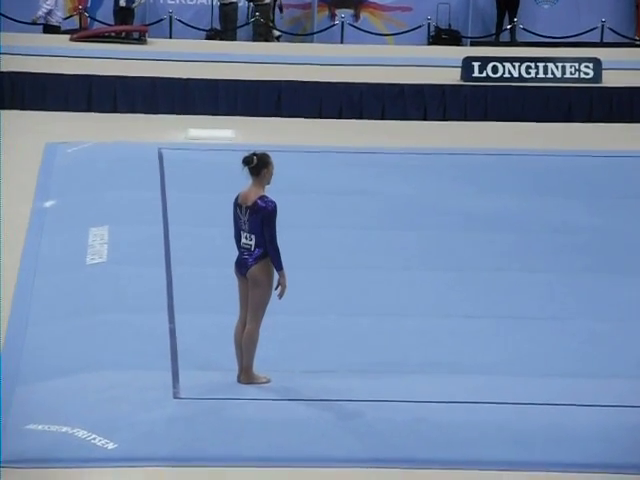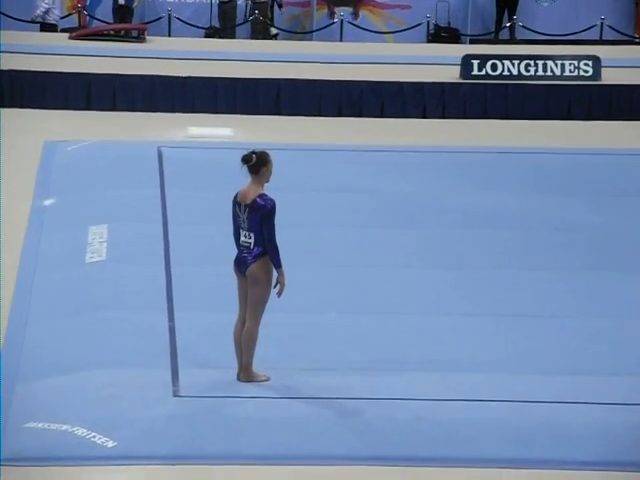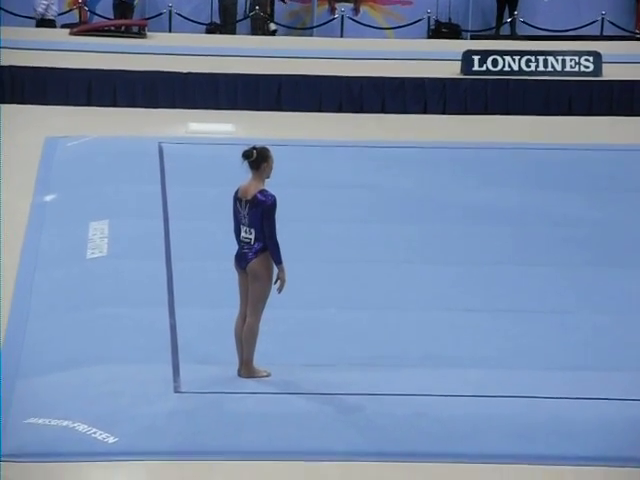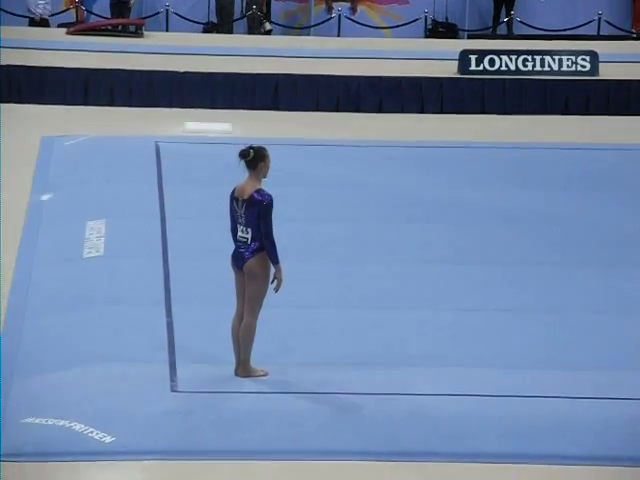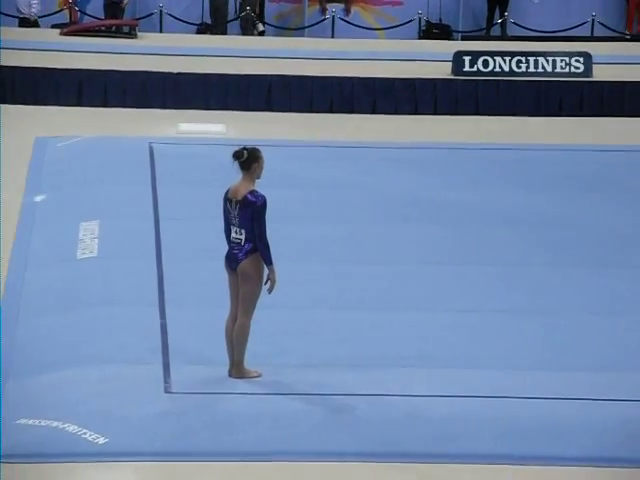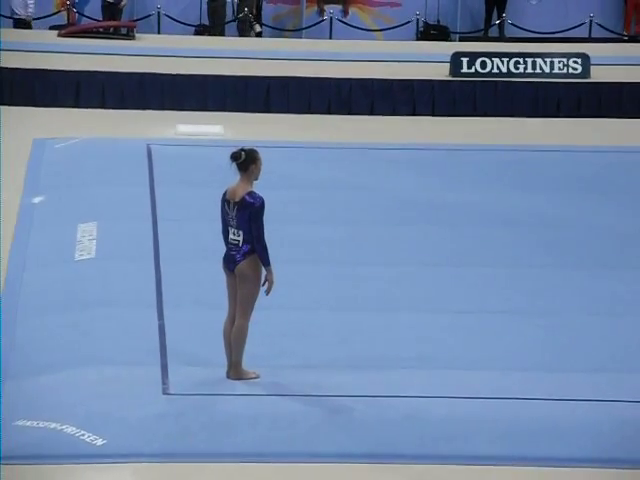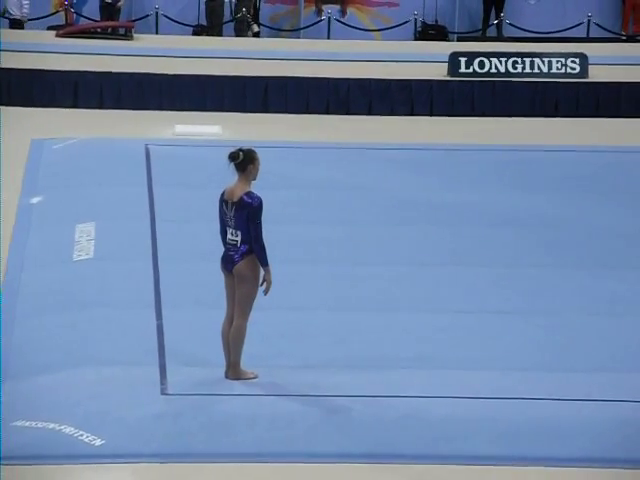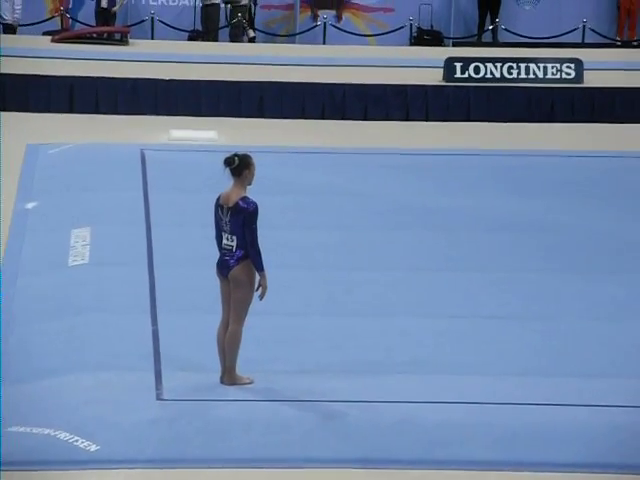
dt=0.1s
person 1, frame 1
left shoulder: (238, 198)
right shoulder: (267, 205)
left elbow: (237, 234)
right elbow: (271, 242)
right wrist: (281, 274)
left hip: (241, 262)
right hip: (259, 266)
left knee: (243, 318)
right knee: (253, 322)
left ankle: (242, 370)
right ankle: (247, 373)
person 1, frame 2
left shoulder: (238, 197)
right shoulder: (266, 203)
left elbow: (236, 233)
right elbow: (270, 241)
right wrist: (280, 272)
left hip: (240, 260)
right hip: (258, 264)
left knee: (242, 316)
right knee: (253, 320)
left ankle: (241, 368)
right ankle: (247, 371)
person 1, frame 3
left shoulder: (238, 192)
right shoulder: (267, 198)
left elbow: (237, 228)
right elbow: (270, 236)
right wrist: (281, 268)
left hip: (241, 256)
right hip: (259, 260)
left knee: (243, 312)
right knee: (254, 316)
left ankle: (242, 364)
right ankle: (248, 367)
person 1, frame 4
left shoulder: (235, 192)
right shoulder: (264, 198)
left elbow: (233, 228)
right elbow: (267, 236)
right wrist: (277, 267)
left hip: (238, 255)
right hip: (256, 260)
left knee: (240, 312)
right knee: (251, 315)
left ankle: (239, 363)
right ankle: (245, 366)
person 1, frame 5
left shoulder: (229, 193)
right shoulder: (257, 199)
left elbow: (227, 229)
right elbow: (261, 237)
right wrist: (271, 268)
left hip: (231, 257)
right hip: (249, 261)
left knee: (234, 313)
right knee: (244, 316)
left ankle: (233, 365)
right ankle: (238, 367)
person 1, frame 6
left shoulder: (226, 194)
right shoulder: (255, 200)
left elbow: (225, 231)
right elbow: (258, 238)
right wrist: (269, 270)
left hip: (229, 258)
right hip: (247, 262)
left knee: (232, 314)
right knee: (242, 317)
left ankle: (231, 366)
right ankle: (237, 369)
person 1, frame 7
left shoulder: (224, 195)
right shoulder: (253, 200)
left elbow: (223, 231)
right elbow: (257, 239)
right wrist: (267, 270)
left hip: (227, 258)
right hip: (245, 262)
left knee: (230, 315)
right knee: (241, 318)
left ankle: (229, 366)
right ankle: (235, 369)
person 1, frame 8
left shoulder: (220, 199)
right shoulder: (249, 205)
left elbow: (218, 236)
right elbow: (252, 244)
right wrist: (262, 275)
left hip: (223, 263)
right hip: (241, 267)
left knee: (225, 319)
right knee: (236, 323)
left ankle: (225, 371)
right ankle: (231, 374)
